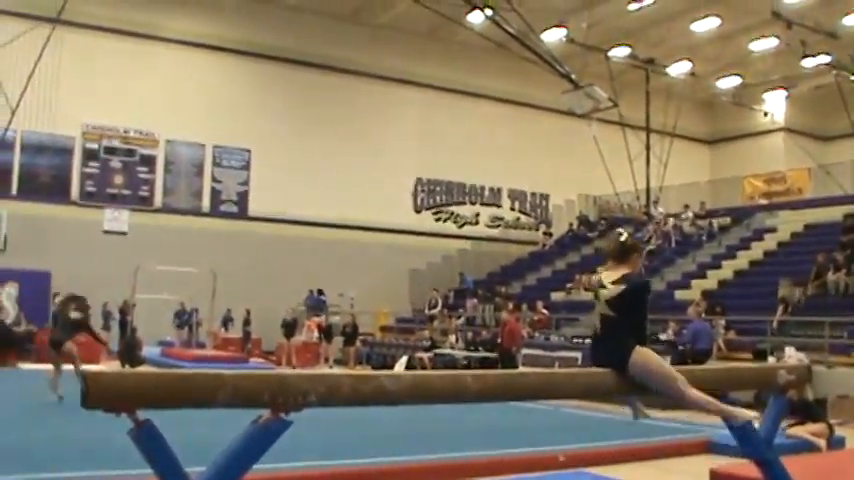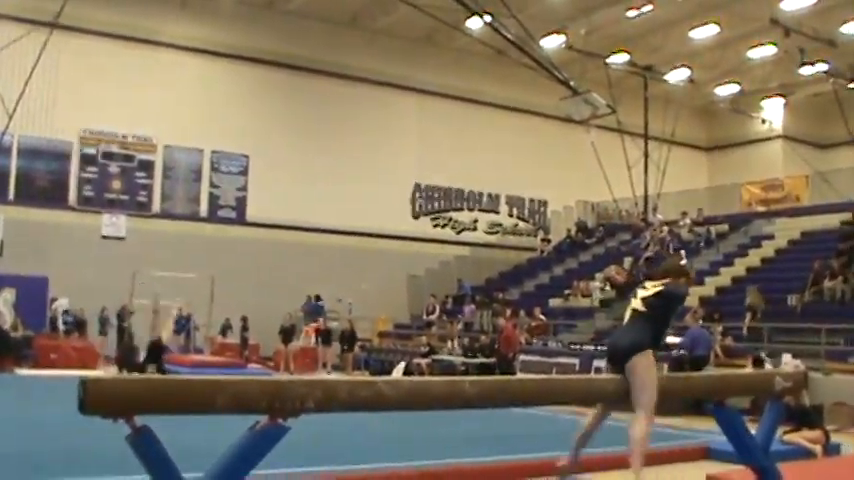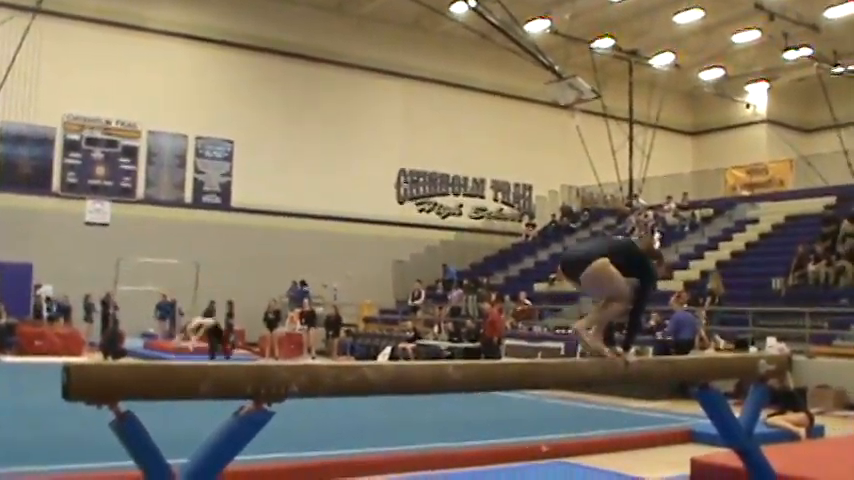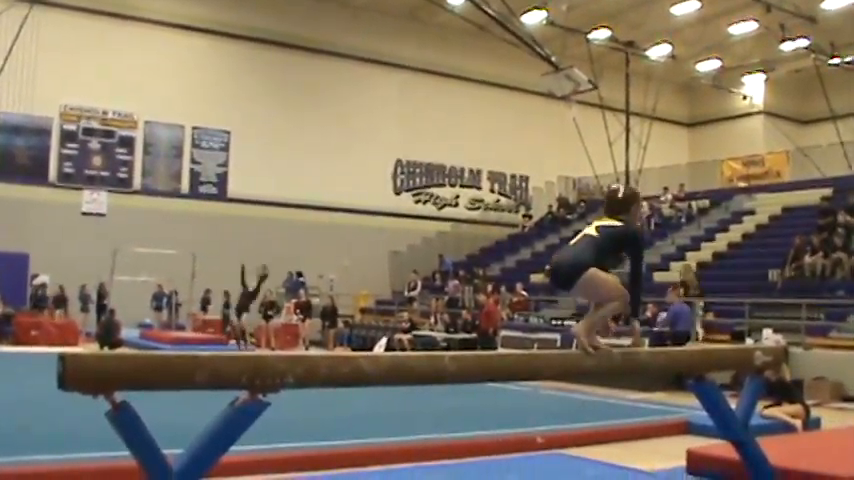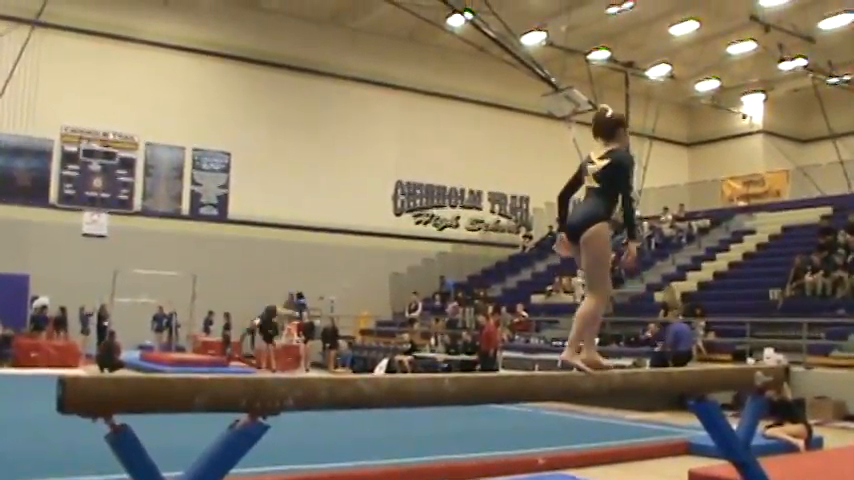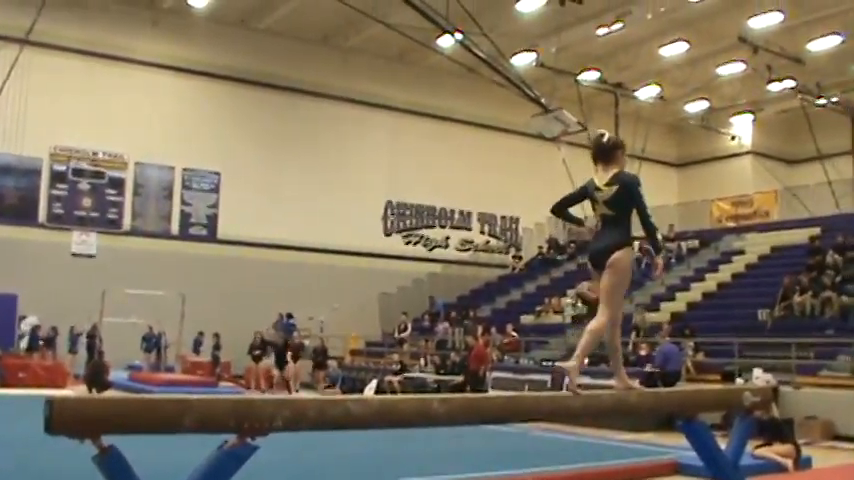
dt=0.5s
person 1, frame 1
left shoulder: (599, 280)
right shoulder: (639, 283)
right elbow: (639, 324)
right wrist: (639, 350)
left hip: (599, 354)
right hip: (622, 352)
right knee: (679, 386)
right ankle: (731, 412)
person 1, frame 2
left shoulder: (642, 289)
right shoulder: (676, 293)
right elbow: (661, 328)
left hip: (616, 346)
right hip: (636, 348)
left knee: (603, 408)
right knee: (644, 413)
left ankle: (572, 459)
person 1, frame 3
right shoulder: (647, 268)
right elbow: (637, 311)
left wrist: (610, 346)
right wrist: (626, 349)
right hip: (589, 261)
right knee: (626, 299)
left ankle: (595, 335)
right ankle: (584, 326)
person 1, frame 4
left shoulder: (598, 225)
right shoulder: (633, 233)
right elbow: (636, 278)
right wrist: (634, 317)
left hip: (557, 269)
right hip: (575, 270)
left knee: (611, 285)
right knee: (622, 298)
left ankle: (589, 334)
right ankle: (584, 328)
person 1, frame 5
left shoulder: (589, 160)
right shoulder: (622, 158)
left elbow: (564, 196)
right elbow: (626, 200)
left wrist: (564, 231)
right wrist: (631, 239)
left hip: (575, 222)
right hip: (595, 223)
left knee: (601, 291)
right knee: (596, 293)
left ankle: (590, 351)
right ankle: (572, 350)
person 1, frame 6
left shoulder: (591, 185)
right shoulder: (628, 181)
left elbow: (557, 208)
right elbow: (644, 218)
left wrist: (581, 223)
right wrist: (657, 252)
left hip: (596, 250)
right hip: (618, 250)
left knee: (613, 317)
right knee: (607, 314)
left ankle: (620, 377)
right ankle: (575, 362)
